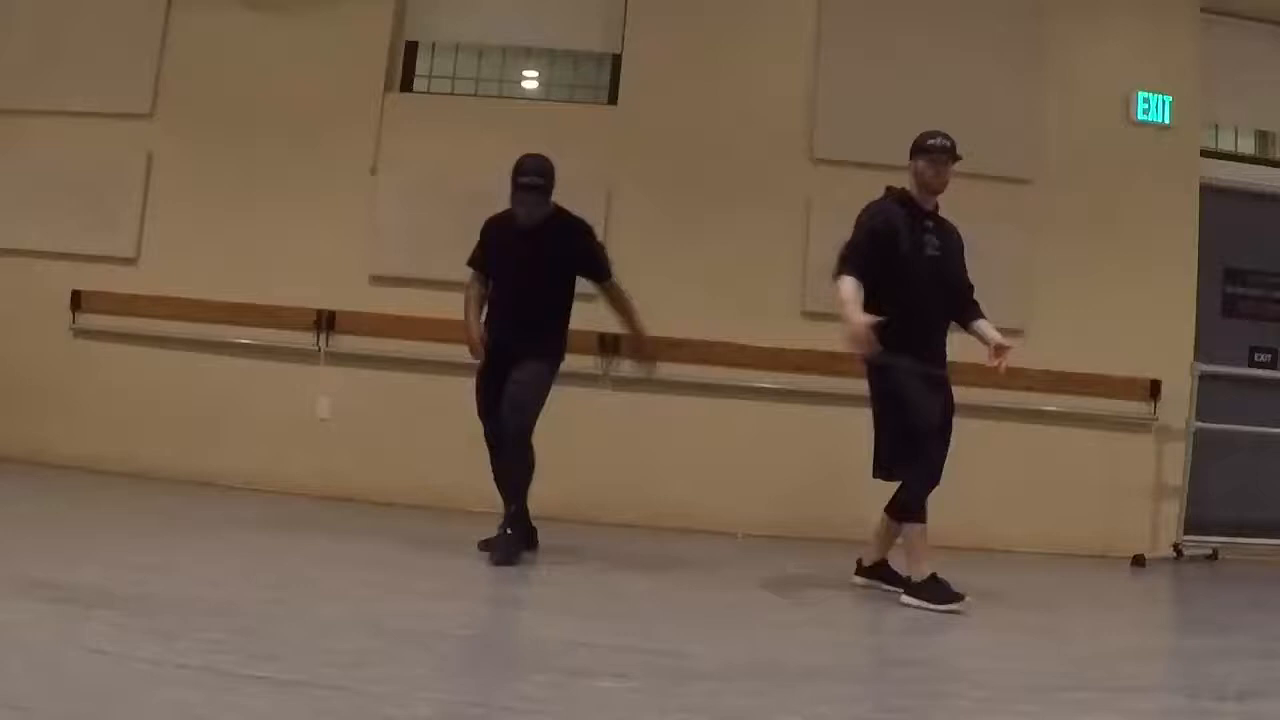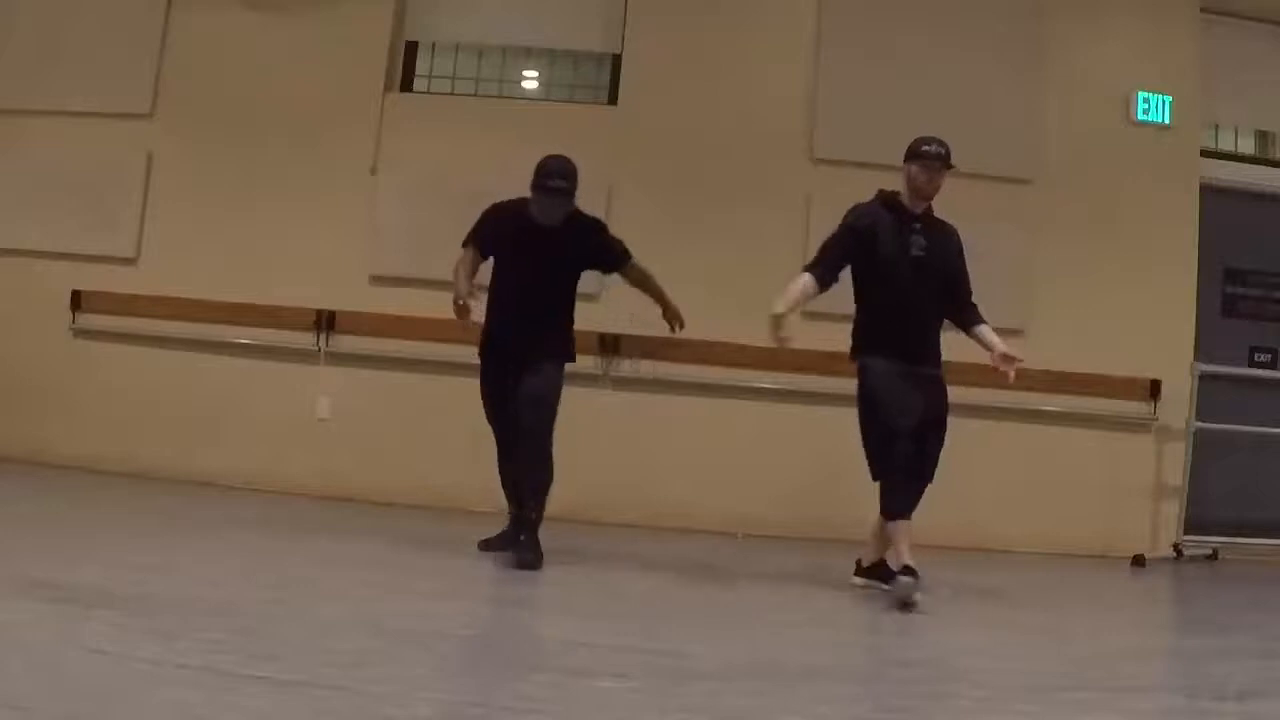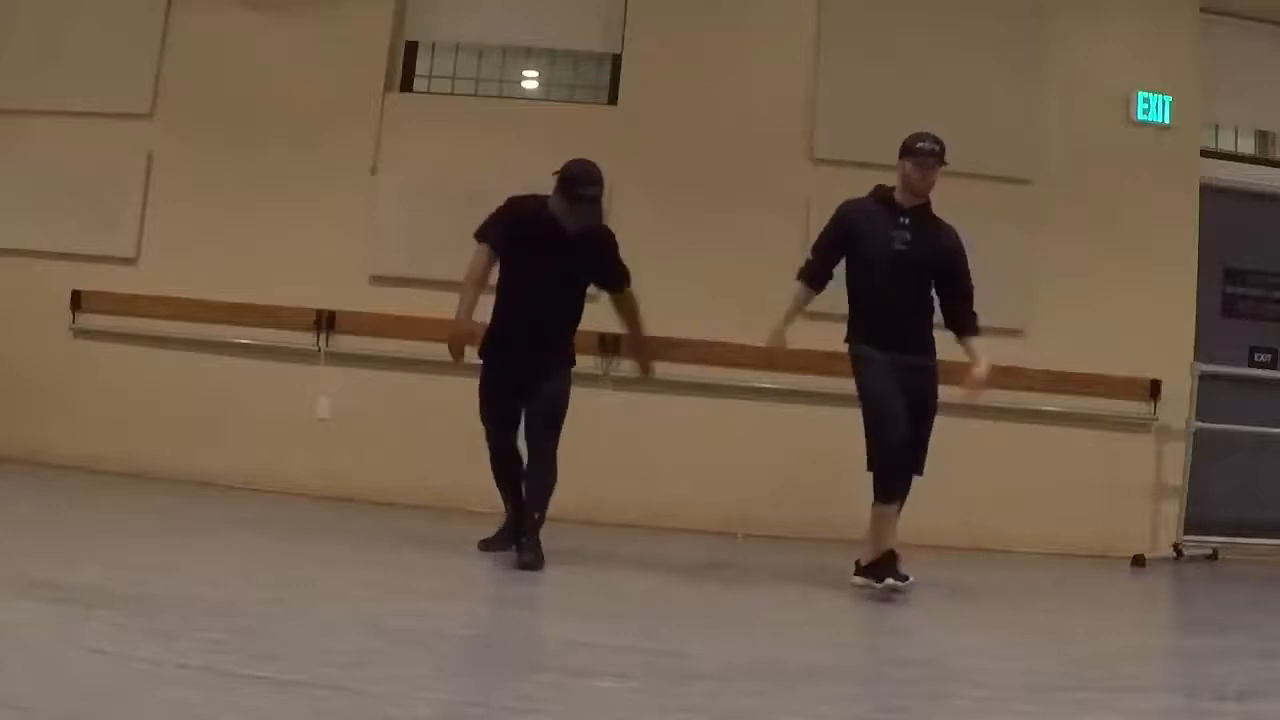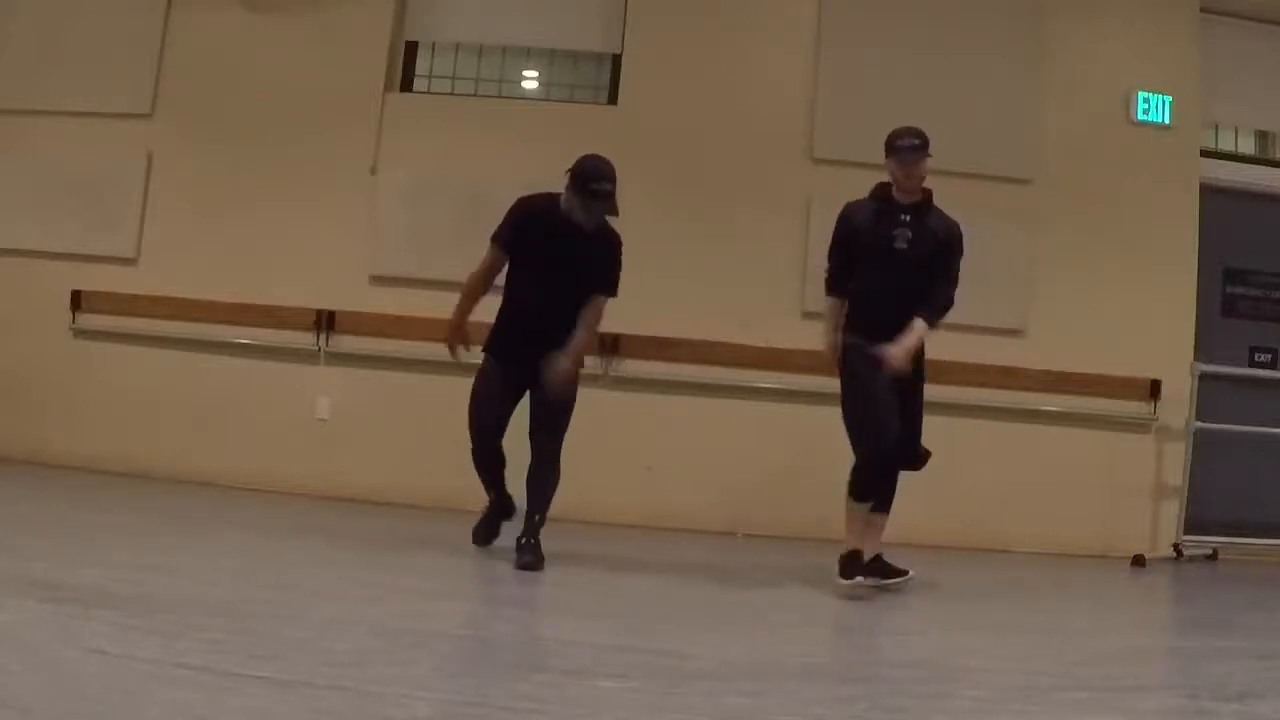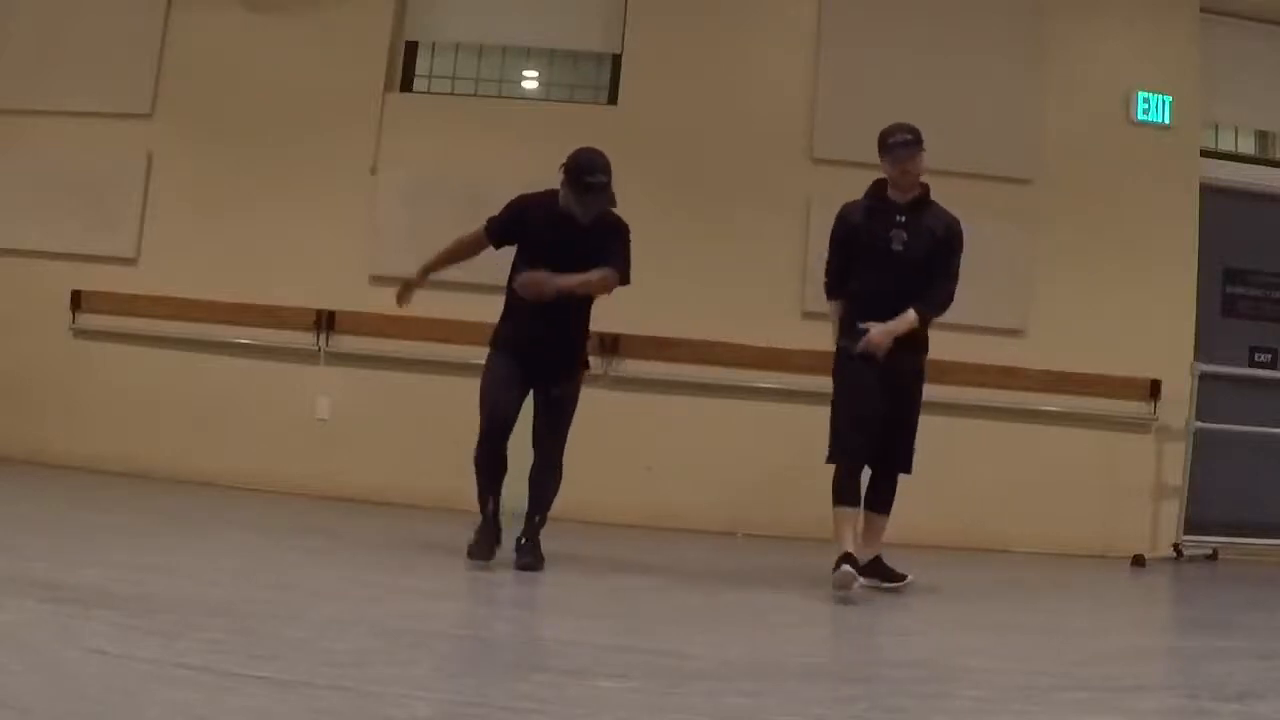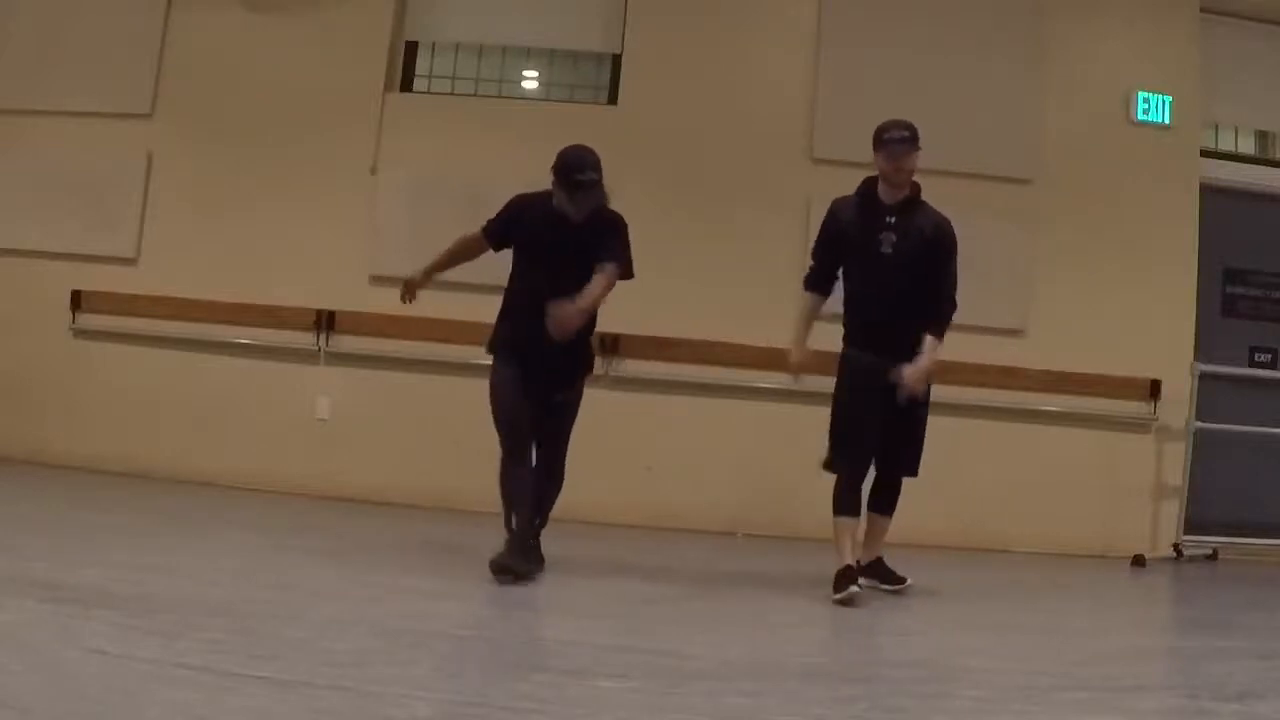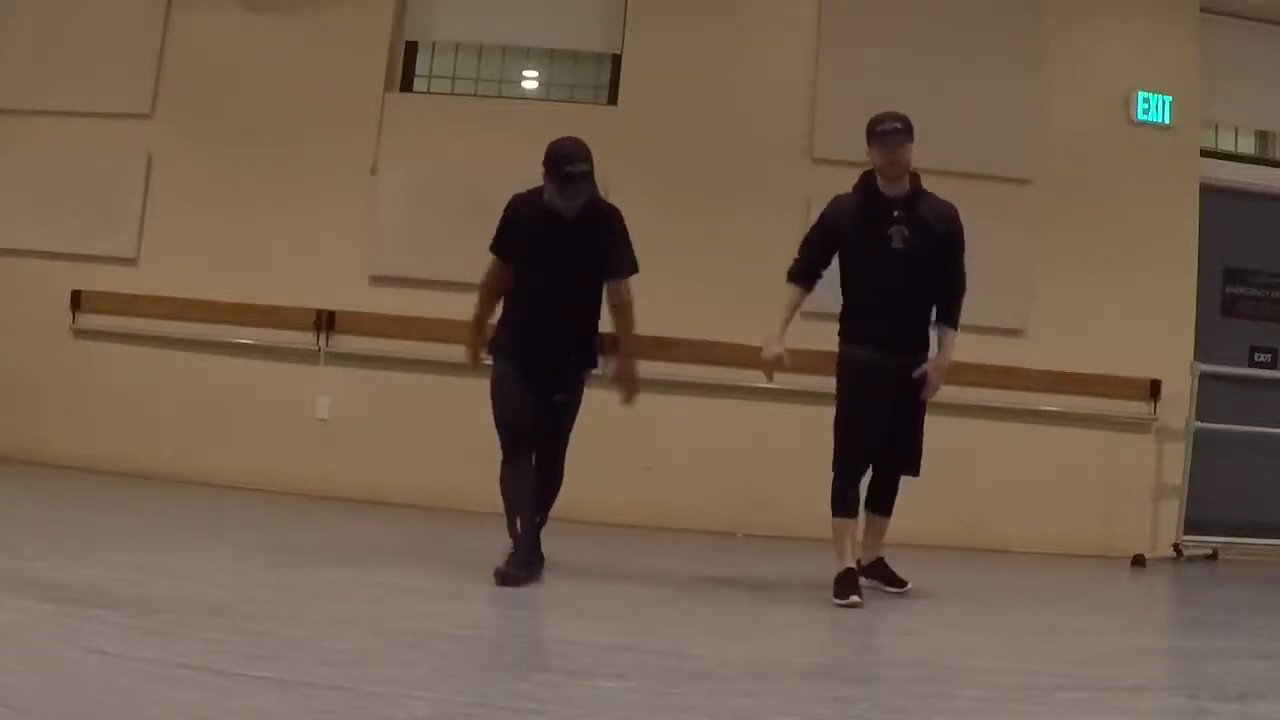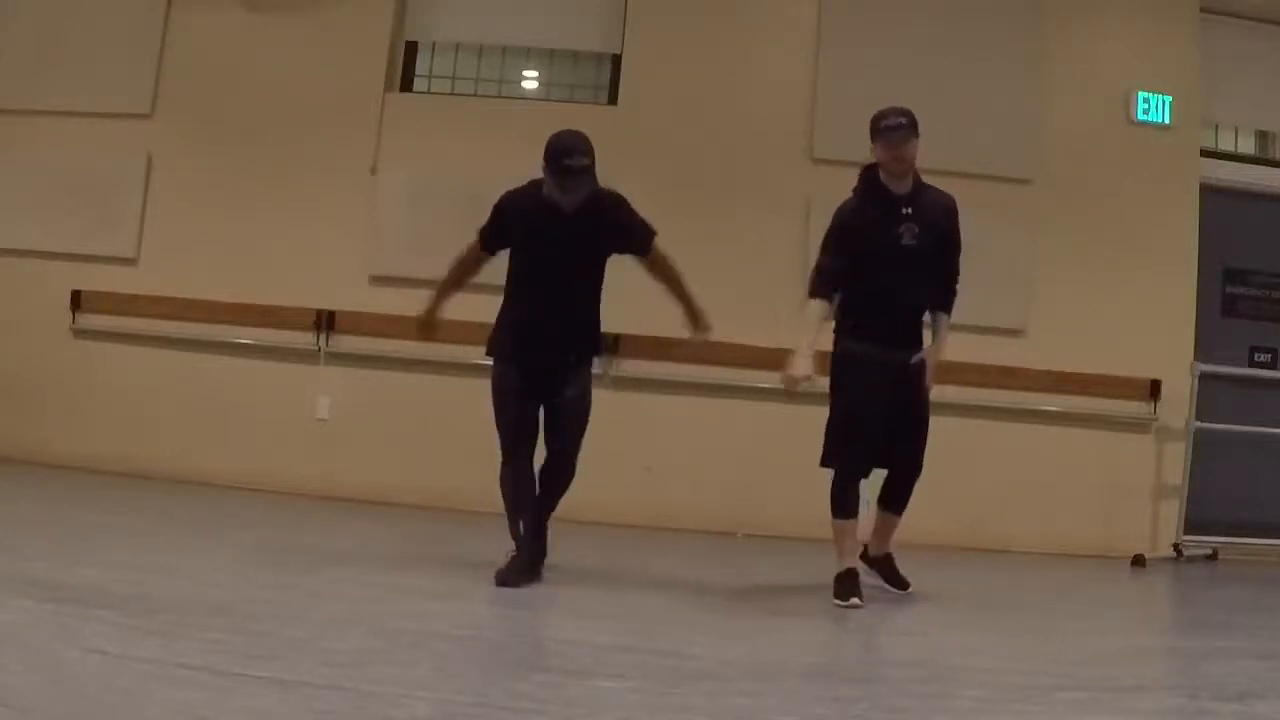
dt=0.2s
person 1, frame 1
left shoulder: (948, 235)
right shoulder: (883, 216)
left elbow: (960, 300)
right elbow: (851, 267)
left wrist: (991, 336)
right wrist: (853, 312)
left hip: (933, 364)
right hip: (893, 360)
left knee: (925, 467)
right knee: (918, 460)
left ankle: (874, 560)
right ankle: (921, 576)
person 1, frame 2
left shoulder: (946, 238)
right shoulder: (868, 219)
left elbow: (959, 304)
right elbow: (823, 269)
left wrist: (995, 345)
right wrist: (785, 305)
left hip: (928, 369)
right hip: (880, 362)
left knee: (918, 467)
right knee: (896, 457)
left ankle: (874, 561)
right ankle: (903, 565)
person 1, frame 3
left shoulder: (944, 238)
right shoulder: (856, 215)
left elbow: (958, 305)
right elbow: (815, 273)
left wrist: (978, 356)
right wrist: (784, 323)
left hip: (919, 359)
right hip: (871, 352)
left knee: (905, 454)
right knee: (891, 442)
left ankle: (872, 558)
right ankle: (884, 550)
person 1, frame 4
left shoulder: (944, 229)
right shoulder: (857, 215)
left elbow: (942, 297)
right elbow: (837, 280)
left wrist: (908, 343)
right wrist: (834, 335)
left hip: (906, 354)
right hip: (861, 347)
left knee: (894, 454)
right knee: (877, 443)
left ankle: (869, 554)
right ankle: (853, 548)
person 1, frame 5
left shoulder: (944, 226)
right shoulder: (855, 216)
left elbow: (941, 294)
right elbow: (838, 282)
left wrist: (894, 329)
right wrist: (842, 333)
left hip: (906, 354)
right hip: (857, 351)
left knee: (892, 459)
right knee: (851, 451)
left ankle: (869, 556)
right ankle: (846, 554)
person 1, frame 6
left shoulder: (935, 227)
right shoulder: (845, 213)
left elbow: (942, 303)
right elbow: (820, 278)
left wrist: (925, 362)
right wrist: (800, 338)
left hip: (912, 363)
right hip: (861, 356)
left knee: (895, 464)
right knee: (852, 460)
left ankle: (871, 557)
right ankle: (846, 565)
person 1, frame 7
left shoulder: (941, 217)
right shoulder: (846, 210)
left elbow: (951, 293)
right elbow: (805, 270)
left wrist: (943, 357)
right wrist: (777, 335)
left hip: (913, 357)
right hip: (862, 354)
left knee: (895, 463)
right knee: (853, 460)
left ankle: (872, 557)
right ankle: (847, 568)
person 1, frame 8
left shoulder: (941, 208)
right shoulder: (855, 211)
left elbow: (944, 284)
right elbow: (825, 285)
left wrist: (938, 346)
right wrist: (804, 351)
left hip: (909, 353)
right hip: (860, 351)
left knee: (908, 460)
right knee: (851, 459)
left ankle: (877, 550)
right ankle: (846, 569)
person 2, frame 1
left shoulder: (571, 232)
right shoulder: (496, 228)
left elbow: (608, 283)
right elbow: (479, 283)
left wrist: (637, 333)
right wrist: (472, 323)
left hip: (539, 352)
right hip: (495, 349)
left knee: (514, 428)
right knee: (496, 436)
left ankle: (514, 527)
right ankle: (517, 525)
person 2, frame 2
left shoulder: (586, 231)
right shoulder: (502, 217)
left elbow: (628, 268)
right elbow: (469, 257)
left wrist: (666, 305)
right wrist: (463, 288)
left hip: (545, 353)
right hip: (497, 349)
left knee: (535, 437)
right knee: (506, 440)
left ankle: (530, 533)
right ankle: (518, 523)
person 2, frame 3
left shoulder: (599, 241)
right shoulder: (519, 214)
left elbow: (621, 296)
right elbow: (483, 258)
left wrist: (640, 347)
right wrist: (464, 313)
left hip: (552, 360)
right hip: (502, 349)
left knee: (543, 446)
right knee: (500, 439)
left ankle: (531, 536)
right ankle: (517, 519)
person 2, frame 4
left shoulder: (607, 241)
right shoulder: (531, 211)
left elbow: (595, 307)
right elbow: (493, 263)
left wrist: (570, 358)
right wrist: (460, 314)
left hip: (559, 357)
right hip: (507, 346)
left knee: (547, 448)
right knee: (483, 433)
left ankle: (531, 535)
right ankle: (498, 502)
person 2, frame 5
left shoulder: (612, 230)
right shoulder: (530, 209)
left elbow: (606, 280)
right elbow: (478, 240)
left wrist: (557, 284)
right wrist: (423, 272)
left hip: (565, 357)
right hip: (512, 347)
left knee: (549, 449)
right knee: (493, 433)
left ankle: (530, 536)
right ankle: (489, 520)
person 2, frame 6
left shoulder: (609, 227)
right shoulder: (524, 210)
left elbow: (607, 275)
right elbow: (476, 242)
left wrist: (579, 308)
right wrist: (426, 274)
left hip: (566, 359)
right hip: (514, 351)
left knee: (551, 453)
right knee: (515, 445)
left ankle: (531, 539)
right ankle: (516, 542)
person 2, frame 7
left shoulder: (605, 221)
right shoulder: (520, 210)
left elbow: (619, 290)
right elbow: (500, 270)
left wrist: (626, 357)
right wrist: (480, 328)
left hip: (570, 359)
right hip: (513, 353)
left knee: (550, 454)
right knee: (516, 449)
left ankle: (532, 538)
right ankle: (523, 548)
person 2, frame 8
left shoulder: (610, 209)
right shoulder: (518, 205)
left elbow: (652, 256)
right elbow: (478, 252)
left wrist: (689, 306)
right wrist: (438, 300)
left hip: (573, 355)
right hip: (514, 350)
left knee: (563, 453)
right knee: (516, 451)
left ankle: (536, 526)
right ankle: (525, 549)
